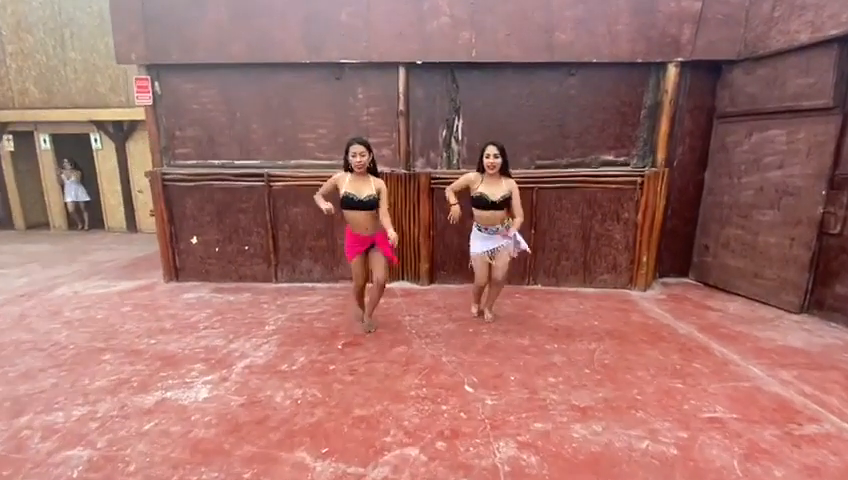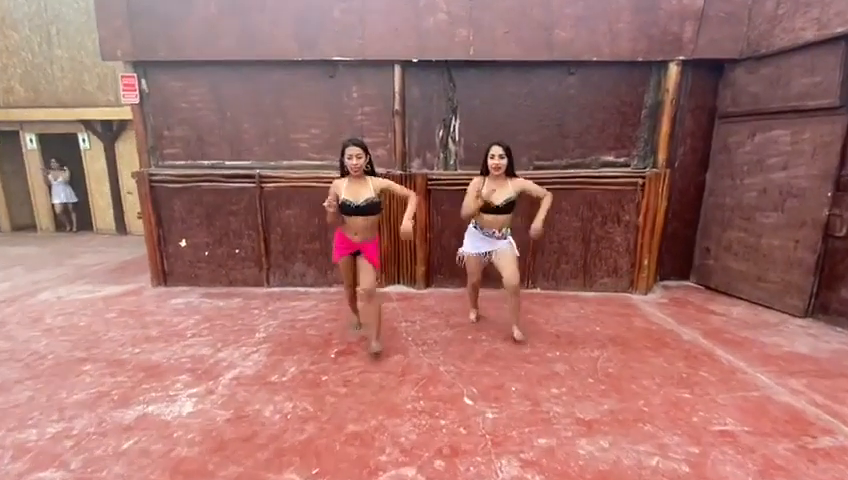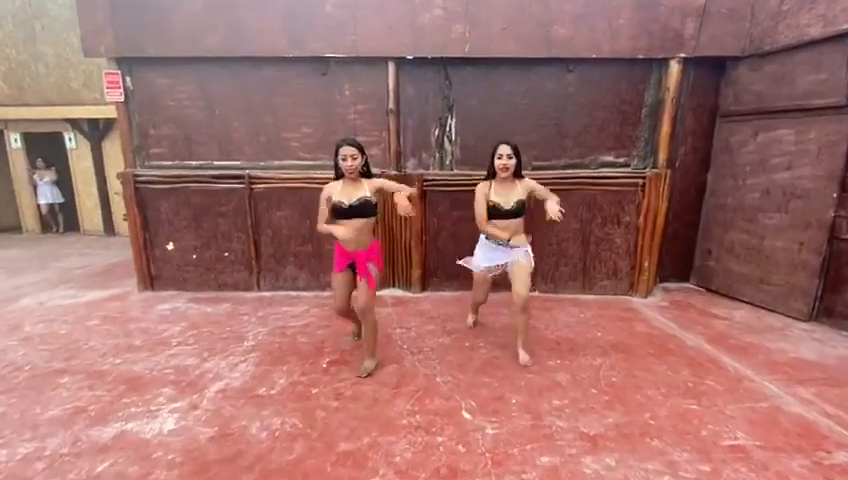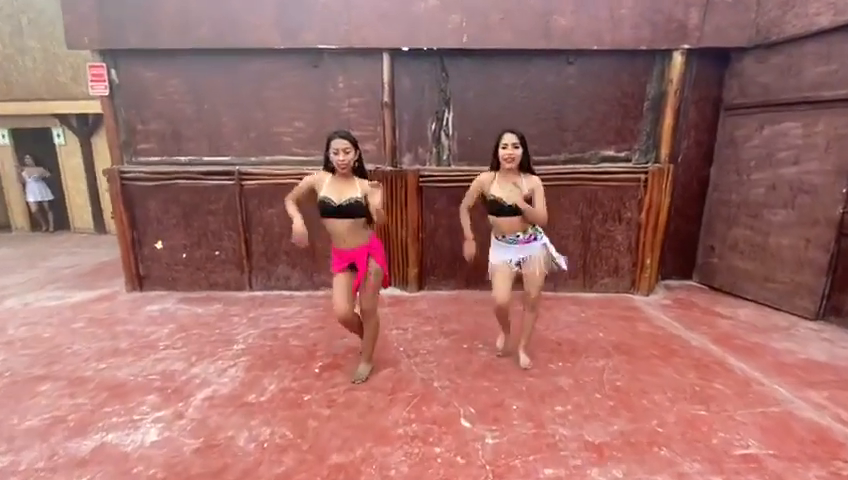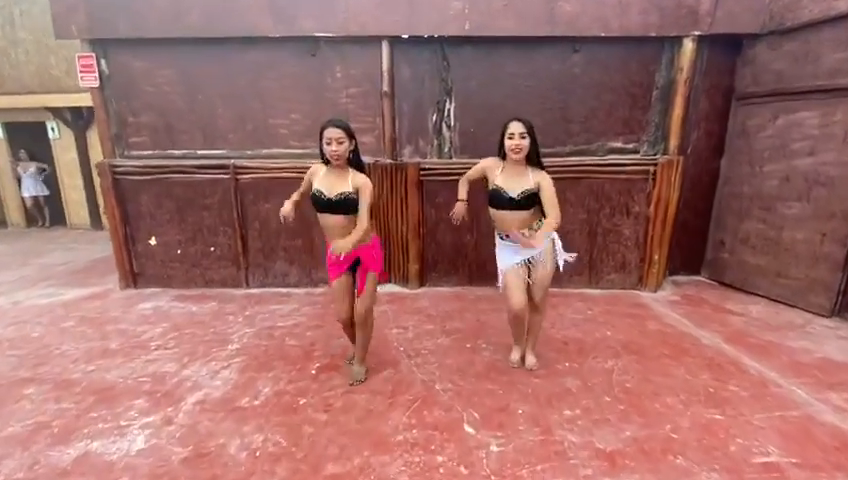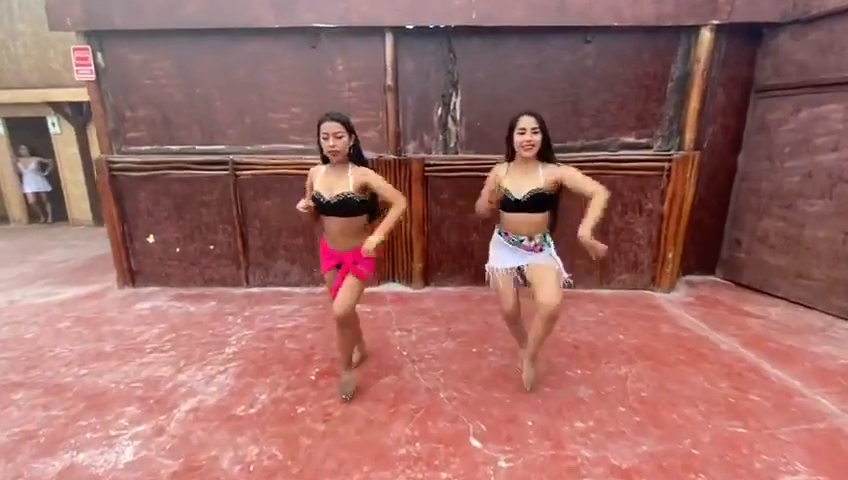
dt=0.2s
person 1, frame 1
left shoulder: (378, 184)
right shoulder: (341, 179)
left elbow: (384, 214)
right elbow: (319, 194)
left wrist: (390, 231)
right wrist: (323, 204)
left hip: (378, 238)
right hip: (355, 239)
left knee: (380, 280)
right knee: (359, 283)
right ankle: (361, 309)
person 1, frame 2
left shoulder: (378, 183)
right shoulder: (338, 185)
left elbow: (411, 195)
right elbow: (332, 222)
left wrist: (407, 218)
right wrist: (332, 211)
left hip: (368, 245)
right hip: (344, 242)
left knee: (368, 289)
right knee: (349, 286)
right ankle: (356, 314)
person 1, frame 3
left shoulder: (373, 185)
right shoulder: (330, 189)
left elbow: (409, 190)
right elbow: (320, 226)
left wrist: (403, 196)
right wrist: (336, 229)
left hip: (368, 253)
right hip: (343, 254)
left knee: (364, 306)
right knee: (341, 307)
left ankle: (370, 357)
right ankle: (359, 324)
person 1, frame 4
left shoulder: (364, 185)
right shoulder: (317, 180)
left elbow: (380, 220)
right elbow: (290, 199)
left wrist: (377, 203)
right wrist: (297, 220)
left hip: (369, 252)
right hip: (340, 257)
left knee: (368, 310)
right knee: (344, 314)
left ankle: (366, 360)
right ankle: (365, 338)
person 1, frame 5
left shoulder: (361, 181)
right shoulder: (315, 172)
left elbow: (364, 225)
right elbow: (300, 192)
left wrist: (348, 242)
right wrist: (290, 203)
left hip: (366, 251)
right hip: (337, 254)
left knee: (363, 312)
right knee: (343, 316)
left ankle: (360, 360)
right ankle: (356, 347)
person 1, frame 6
left shoulder: (361, 175)
right shoulder: (315, 174)
left elbow: (399, 202)
left wrist: (377, 235)
right wrist: (305, 206)
left hip: (359, 254)
right hip: (329, 253)
left knee: (341, 312)
right knee: (342, 310)
left ankle: (347, 369)
right ankle: (360, 348)
person 2, frame 1
left shoulder: (510, 184)
right shoulder: (473, 179)
left elbow: (518, 215)
right elbow: (449, 190)
left wrist: (512, 230)
right wrist: (454, 205)
left hip: (504, 236)
right hip: (480, 236)
left knee: (499, 278)
right knee: (481, 281)
left ankle: (488, 308)
right ankle: (476, 303)
person 2, frame 2
left shoulder: (517, 183)
right shoulder: (478, 183)
left elbow: (546, 195)
right elbow: (465, 213)
left wrist: (539, 219)
right wrist: (482, 200)
left hip: (502, 240)
right hip: (477, 237)
left knee: (513, 283)
right knee: (474, 281)
left ankle: (515, 326)
right ankle: (474, 308)
person 2, frame 3
left shoulder: (525, 185)
right shoulder: (484, 188)
left elbow: (551, 197)
right elbow: (482, 224)
left wrist: (551, 202)
right wrist: (511, 237)
left hip: (517, 251)
right hip: (489, 249)
left knee: (522, 299)
right knee: (480, 296)
left ankle: (521, 347)
right ankle: (473, 313)
person 2, frame 4
left shoulder: (532, 181)
right shoulder: (485, 180)
left elbow: (542, 220)
right elbow: (464, 208)
left wrist: (521, 203)
right wrist: (468, 238)
left hip: (534, 246)
right hip: (502, 247)
left knee: (532, 299)
right knee: (500, 301)
left ankle: (523, 348)
right ankle: (505, 331)
person 2, frame 5
left shoulder: (540, 177)
right shoulder: (490, 166)
left elbow: (554, 218)
right elbow: (465, 180)
left wrist: (536, 240)
right wrist: (461, 202)
left hip: (540, 244)
right hip: (507, 247)
left knee: (536, 302)
right knee: (516, 306)
left ankle: (530, 349)
right ankle: (518, 345)
person 2, frame 6
left shoulder: (554, 171)
right shoulder: (500, 172)
left elbow: (599, 192)
right elbow: (482, 210)
left wrist: (586, 229)
right wrist: (488, 201)
left hip: (538, 250)
right hip: (504, 248)
left knee: (551, 305)
right knee: (509, 311)
left ankle: (529, 357)
right ankle: (525, 350)
